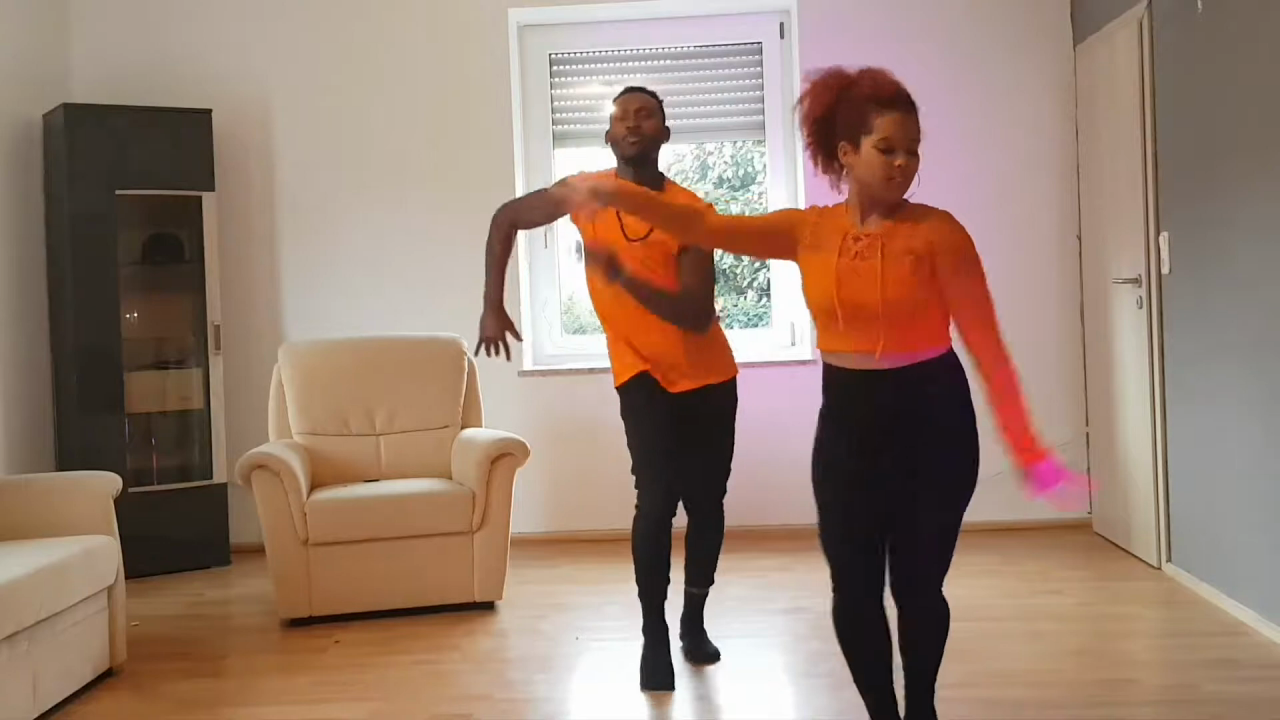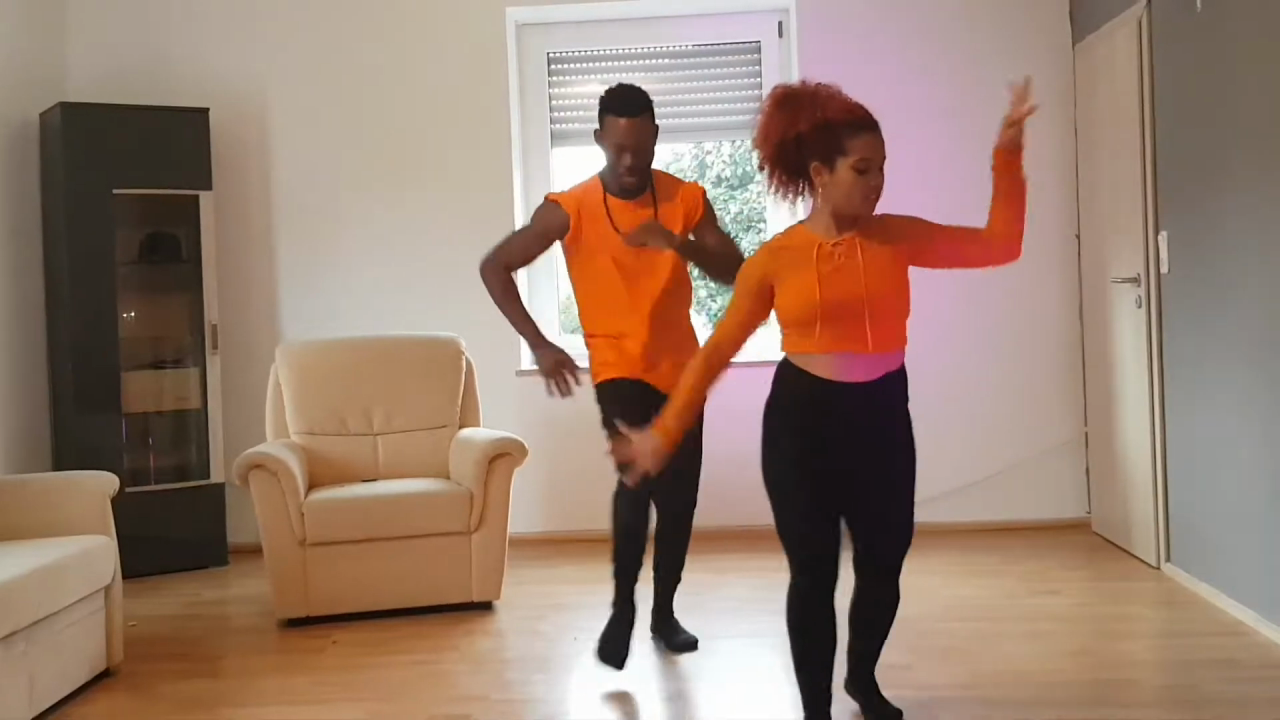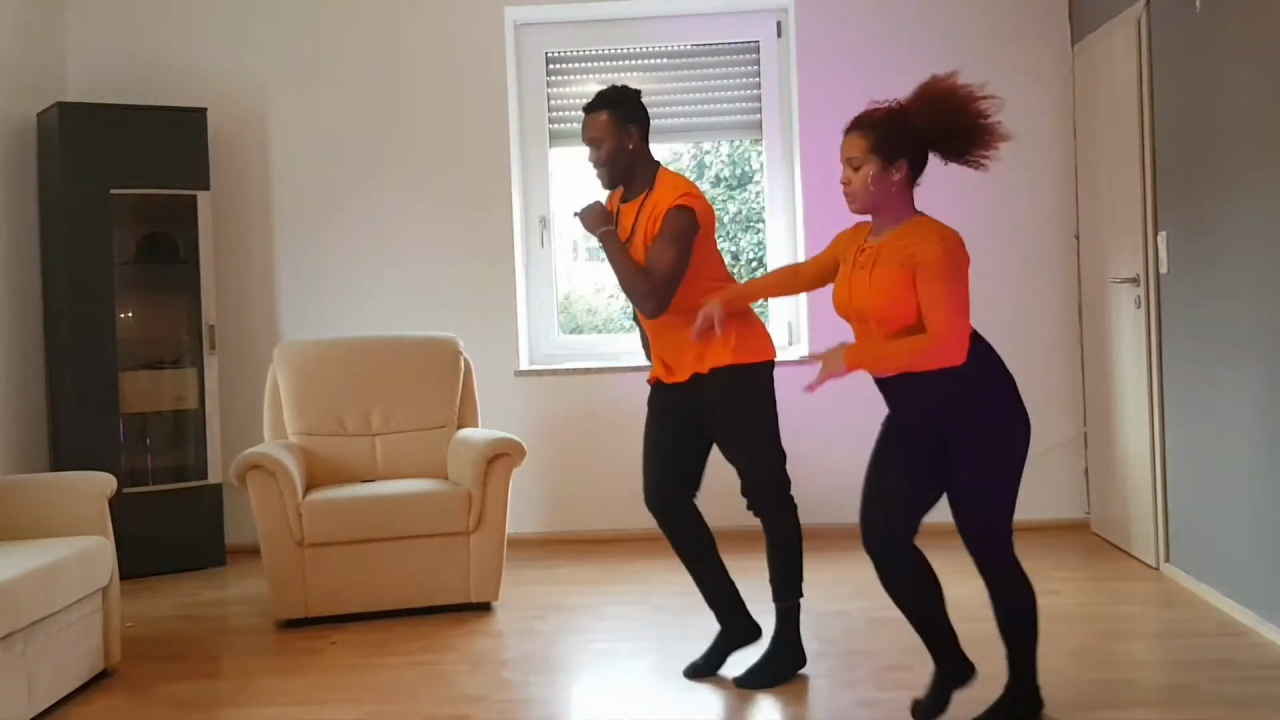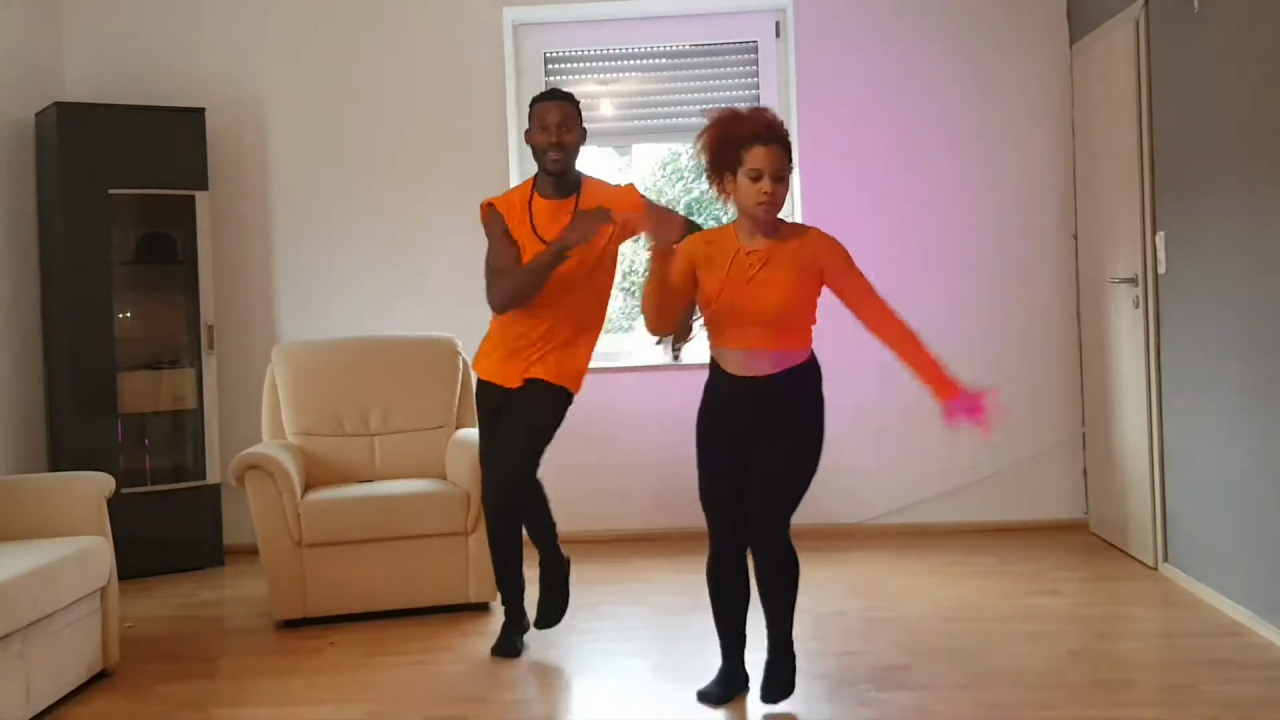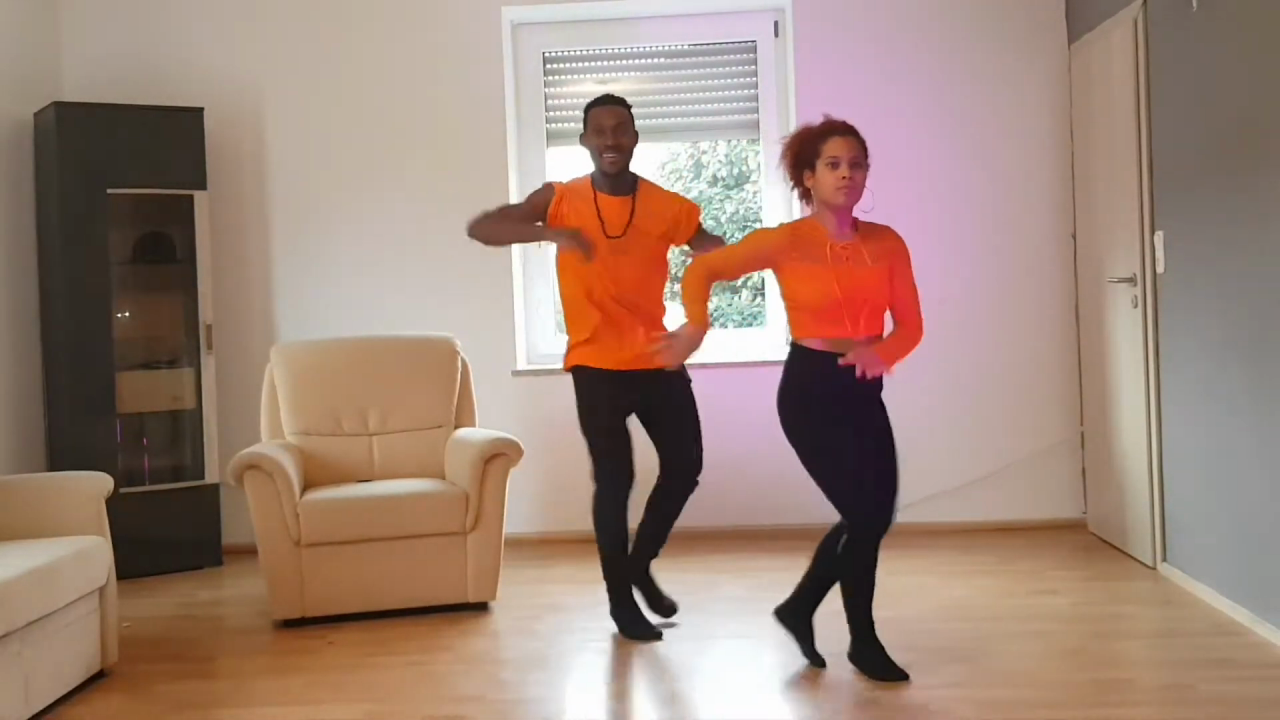
dt=1s
person 1, frame 1
left shoulder: (939, 234)
right shoulder: (810, 231)
left elbow: (985, 341)
right elbow: (709, 228)
left wrist: (1026, 447)
right wrist: (617, 193)
left hip: (929, 411)
right hip: (846, 415)
left knee: (917, 587)
right knee: (854, 590)
person 1, frame 2
left shoulder: (900, 237)
right shoulder: (778, 257)
left elbow: (1002, 247)
right elbow: (718, 348)
left wrist: (1007, 156)
right wrist: (662, 432)
left hip: (885, 420)
right hip: (806, 423)
left knee: (882, 574)
right knee: (814, 577)
person 1, frame 3
left shoulder: (937, 244)
right shoulder: (852, 244)
left elbow: (946, 346)
right elbow: (805, 273)
left wrist: (854, 356)
right wrist: (731, 296)
left hip: (976, 406)
right hip: (911, 413)
left knee: (990, 551)
right knee: (882, 538)
right ankle: (949, 662)
person 1, frame 4
left shoulder: (811, 248)
right shoulder: (699, 250)
left elbow: (882, 319)
right elbow: (660, 324)
left wrist: (946, 387)
right wrist: (661, 260)
left hip: (787, 409)
right hip: (724, 405)
left knee: (765, 532)
right knee: (724, 541)
left ankle: (779, 653)
right ankle: (730, 666)
person 1, frame 5
left shoulder: (888, 243)
right shoulder: (786, 240)
left elbow: (910, 325)
right elbow: (700, 272)
left wrist: (881, 352)
right wrist: (696, 323)
left hip: (864, 394)
right hip: (811, 390)
left knee: (871, 515)
right knee: (870, 509)
left ankle: (799, 609)
right ankle: (863, 638)
person 2, frame 1
left shoulder: (692, 213)
left elbow: (696, 317)
right elbow: (504, 220)
left wrist: (624, 277)
right wrist: (492, 305)
left hip: (707, 376)
right hip: (640, 375)
left knee: (705, 503)
right knee: (656, 496)
left ankle: (693, 618)
right ankle: (653, 635)
person 2, frame 2
left shoulder: (689, 199)
right shoulder: (568, 207)
left elbow: (731, 272)
right elbow: (494, 268)
left wrist: (676, 243)
right wrist: (539, 343)
left hip: (683, 369)
right hip: (622, 370)
left knee: (680, 497)
right knee: (638, 482)
left ankle: (662, 614)
right ankle: (623, 608)
person 2, frame 3
left shoulder: (679, 203)
right shoulder: (616, 204)
left elbow: (652, 299)
left wrist: (606, 236)
right wrist: (648, 350)
left hip: (733, 355)
right hip: (675, 368)
left knee: (766, 491)
right knee: (662, 493)
left ankle: (787, 636)
right ankle: (734, 622)
person 2, frame 4
left shoulder: (618, 202)
right shoulder: (500, 212)
left elbow: (689, 238)
right elbow: (501, 298)
right wrist: (566, 243)
left hip: (554, 371)
right hip: (497, 368)
left knee: (513, 476)
right knee: (496, 493)
left ankle: (553, 563)
right ankle: (513, 614)
person 2, frame 5
left shoulder: (670, 206)
right shoulder: (559, 199)
right elbow: (481, 228)
left wrist: (707, 248)
right wrist: (551, 232)
left hip: (659, 359)
right hip: (597, 363)
left knee: (684, 468)
right knee: (614, 478)
left ankle: (640, 567)
right ankle: (620, 597)
